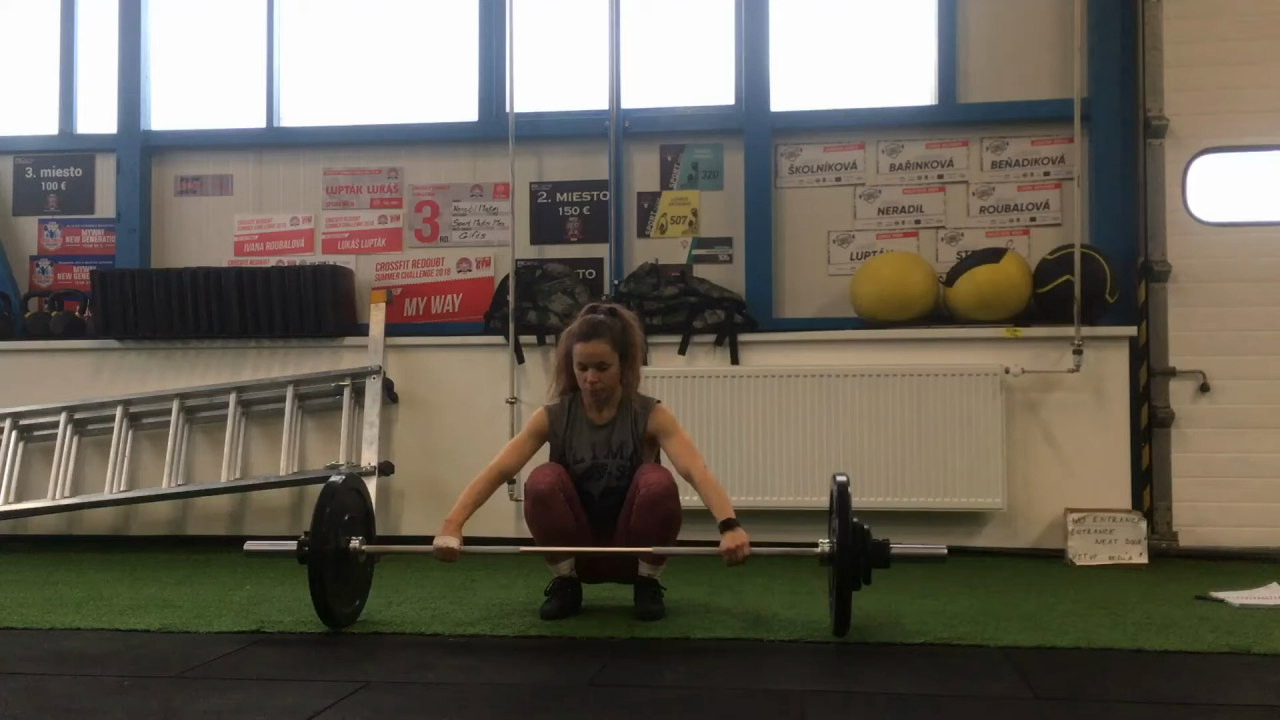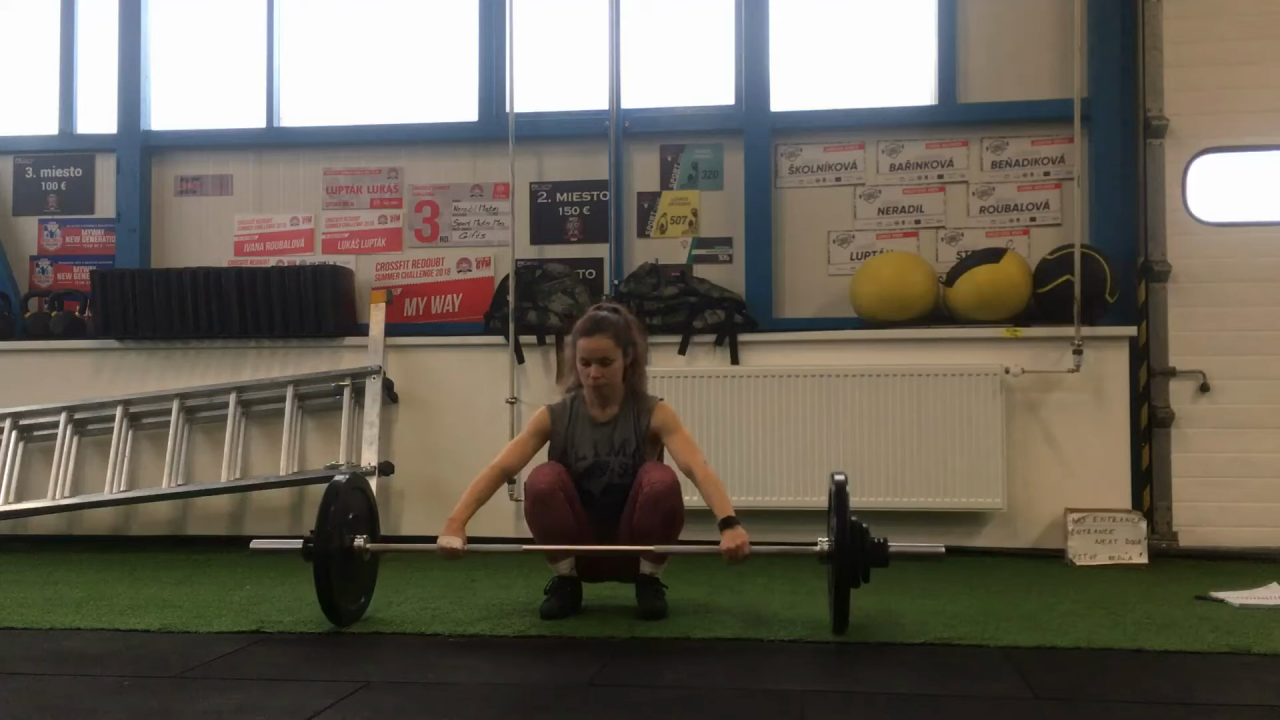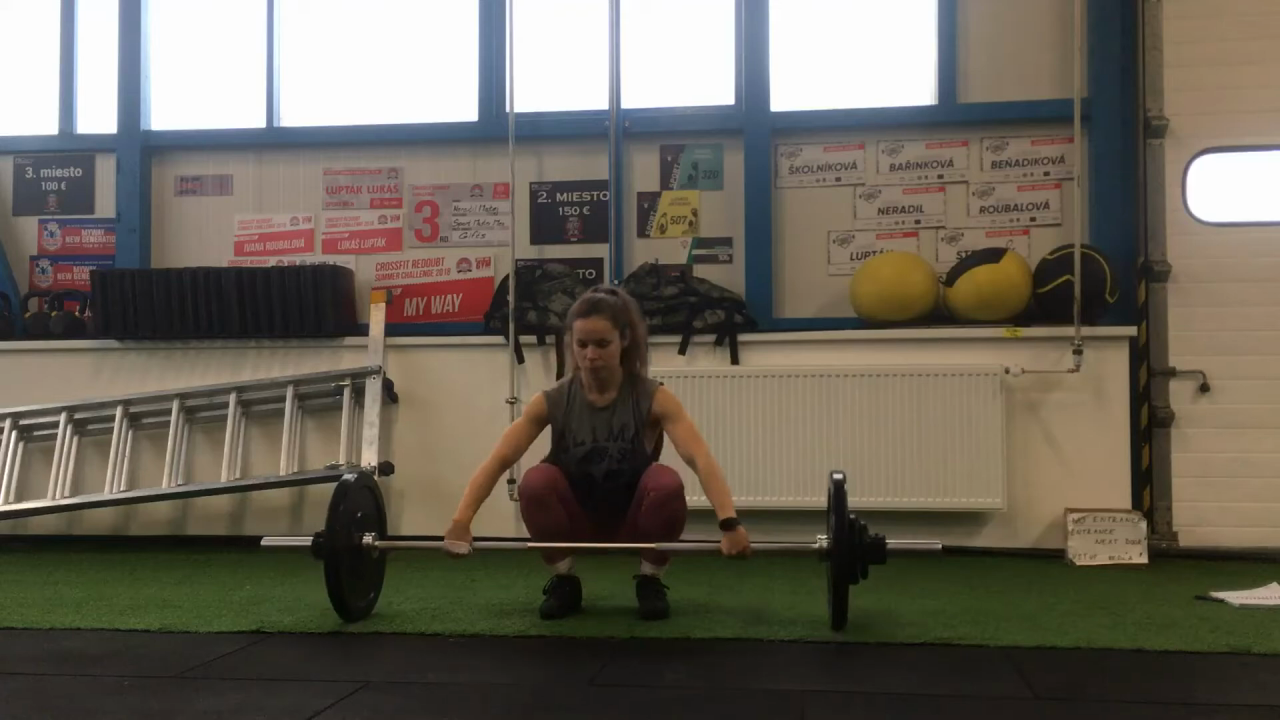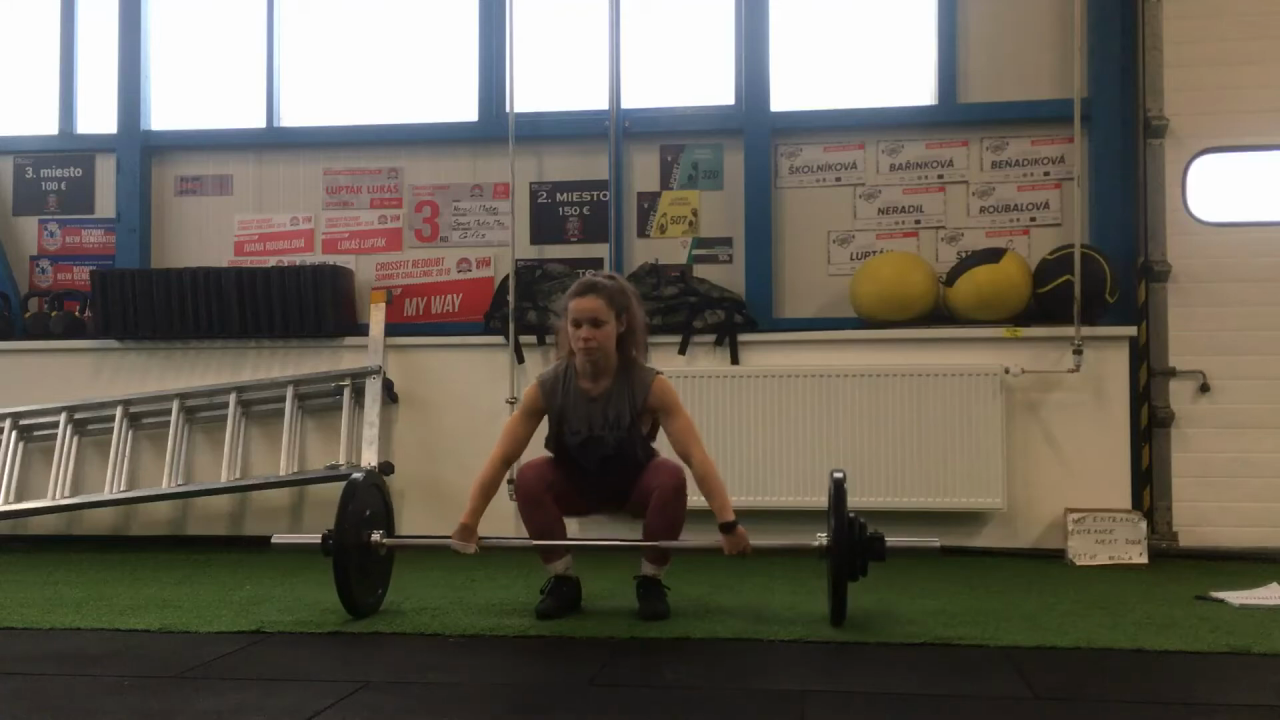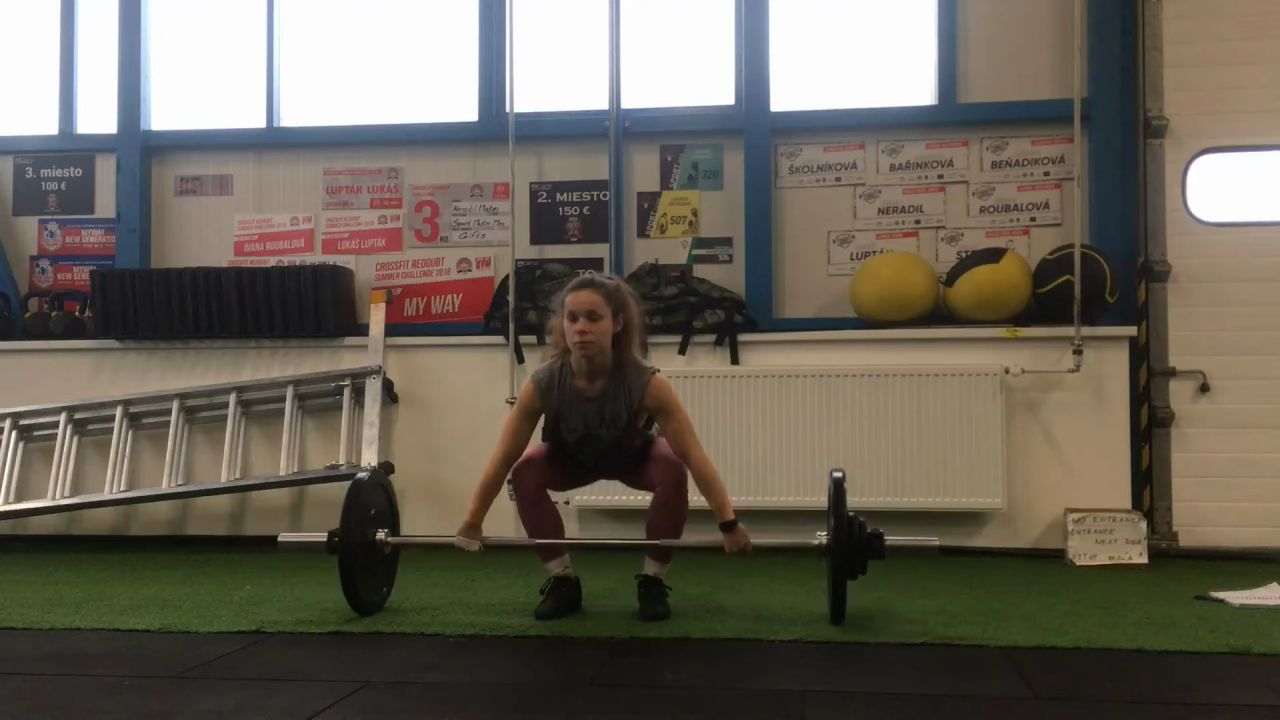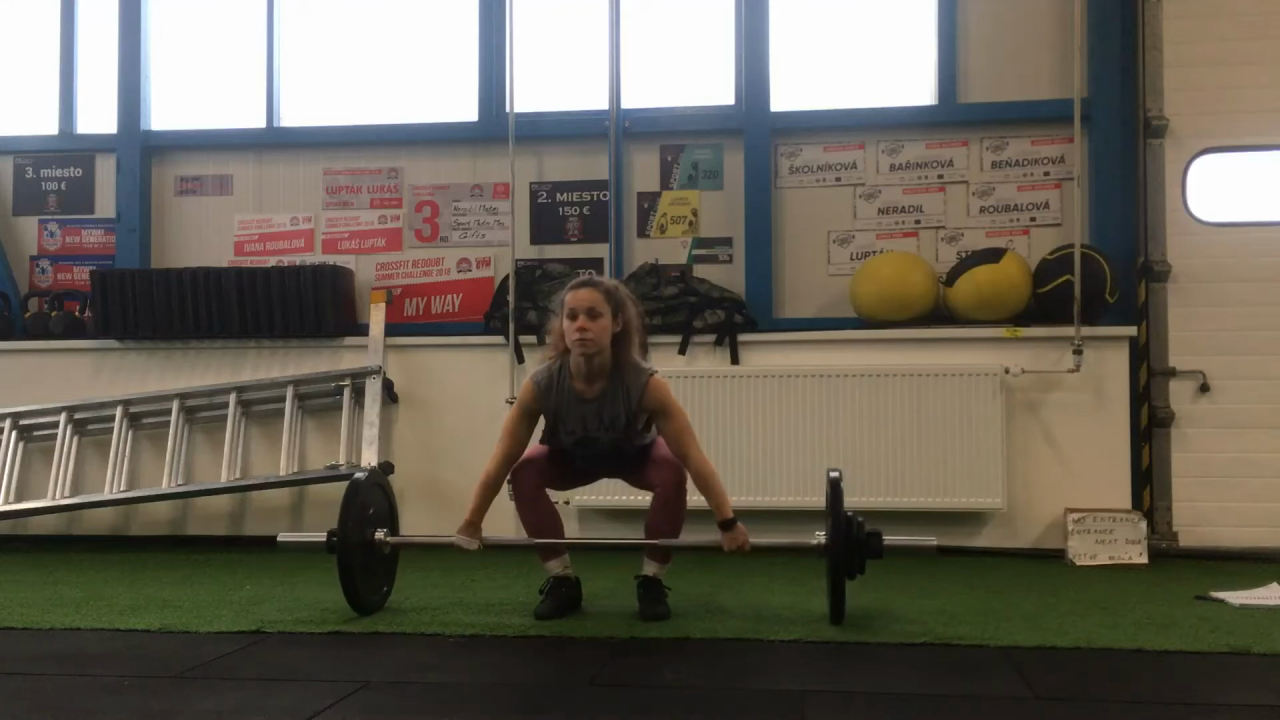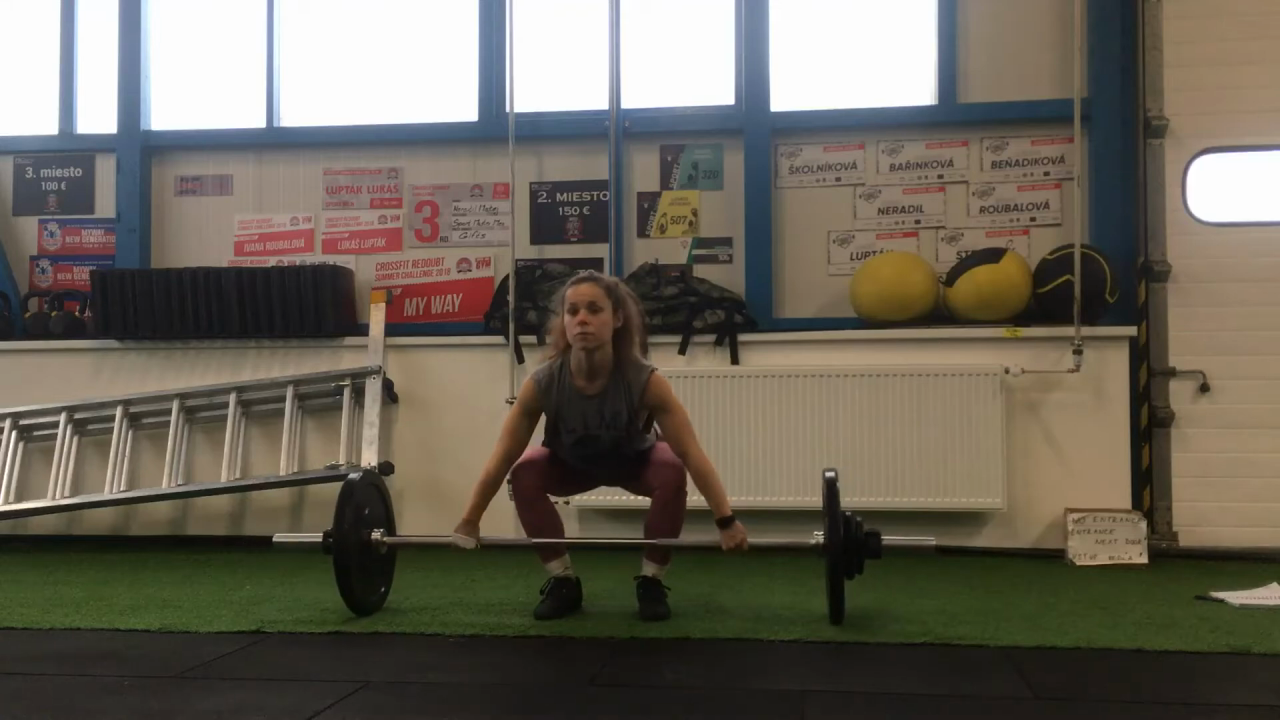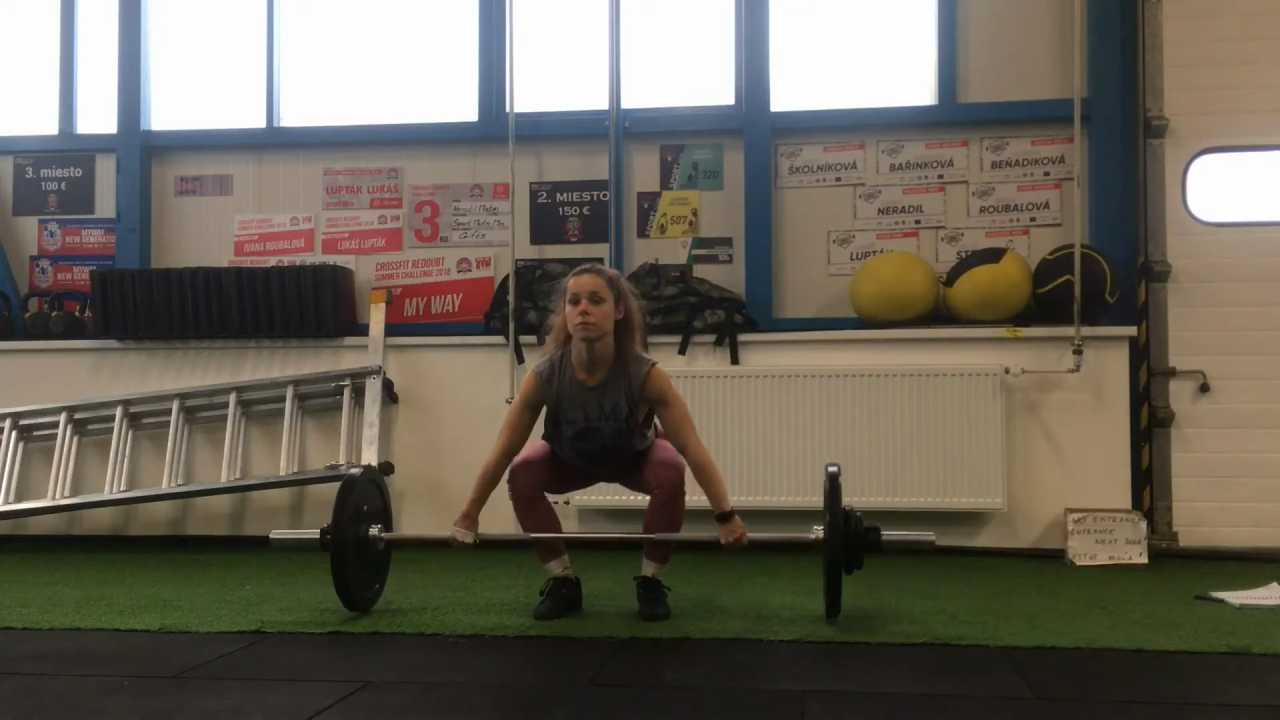
dt=0.2s
person 1, frame 1
left shoulder: (651, 416)
right shoulder: (552, 418)
left elbow: (697, 472)
right elbow: (498, 470)
left wrist: (730, 526)
right wrist: (452, 524)
left hip: (632, 552)
right hip: (576, 551)
left knee: (658, 482)
right knee: (543, 480)
left ankle: (647, 583)
right ankle: (566, 582)
person 1, frame 2
left shoulder: (653, 413)
right shoulder: (554, 416)
left elbow: (698, 469)
right elbow: (500, 469)
left wrist: (729, 524)
right wrist: (456, 522)
left hip: (632, 545)
right hip: (578, 546)
left knee: (661, 481)
right knee: (543, 480)
left ankle: (649, 581)
right ankle: (566, 581)
person 1, frame 3
left shoulder: (653, 397)
right shoulder: (551, 401)
left elbow: (699, 458)
right elbow: (500, 460)
left wrist: (729, 523)
right wrist: (461, 522)
left hip: (632, 516)
right hip: (579, 518)
left knee: (667, 484)
right knee: (535, 482)
left ankle: (650, 581)
right ankle: (564, 581)
person 1, frame 4
left shoulder: (649, 384)
right shoulder: (547, 386)
left elbow: (695, 456)
right elbow: (502, 458)
left wrist: (728, 524)
right wrist: (469, 523)
left hip: (633, 476)
right hip: (577, 479)
left knee: (670, 480)
right knee: (529, 479)
left ankle: (651, 581)
right ankle: (563, 580)
person 1, frame 5
left shoulder: (646, 382)
right shoulder: (542, 383)
left elbow: (692, 455)
right elbow: (503, 459)
left wrist: (729, 524)
right wrist: (472, 523)
left hip: (635, 454)
right hip: (572, 457)
left knee: (672, 473)
right knee: (525, 474)
left ankle: (652, 581)
right ankle: (562, 580)
person 1, frame 6
left shoulder: (644, 384)
right shoulder: (541, 385)
left elbow: (691, 457)
right elbow: (502, 461)
left wrist: (728, 523)
right wrist: (472, 523)
left hip: (635, 454)
right hip: (572, 458)
left knee: (671, 474)
right knee: (524, 474)
left ankle: (651, 581)
right ankle: (562, 580)
person 1, frame 7
left shoulder: (645, 381)
right shoulder: (542, 383)
left elbow: (691, 454)
right elbow: (502, 458)
left wrist: (726, 521)
right wrist: (470, 521)
left hip: (635, 460)
right hip: (573, 463)
left knee: (671, 475)
right knee: (524, 475)
left ankle: (651, 582)
right ankle: (562, 581)
person 1, frame 8
left shoulder: (645, 374)
right shoulder: (544, 376)
left elbow: (691, 447)
right elbow: (504, 449)
left wrist: (726, 517)
right wrist: (469, 515)
left hip: (635, 455)
right hip: (572, 458)
left knee: (670, 474)
right knee: (522, 476)
left ankle: (650, 582)
right ankle: (563, 580)
